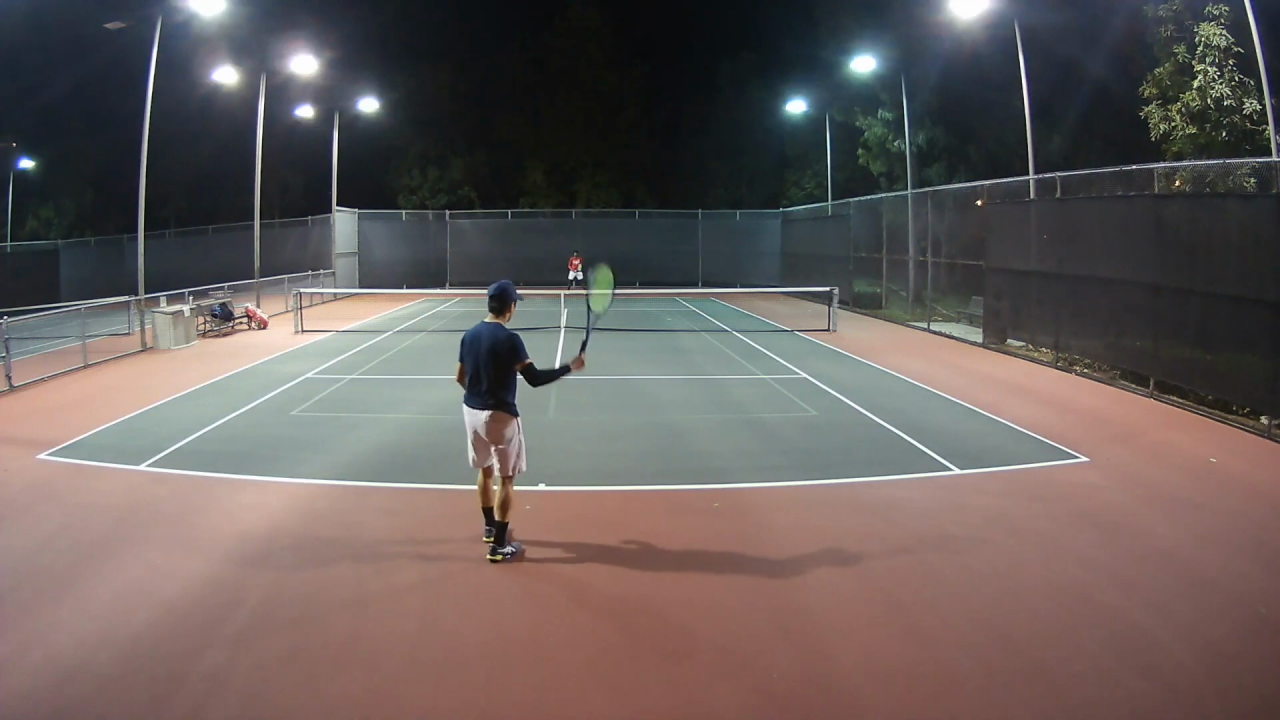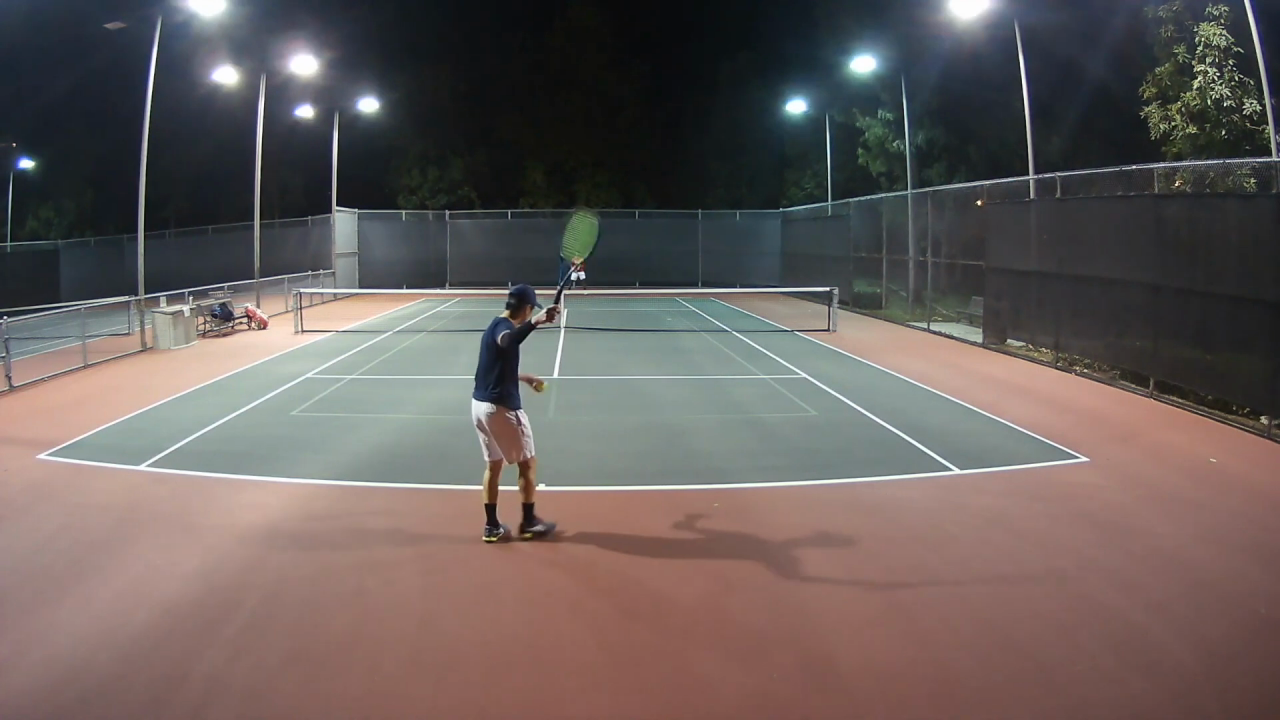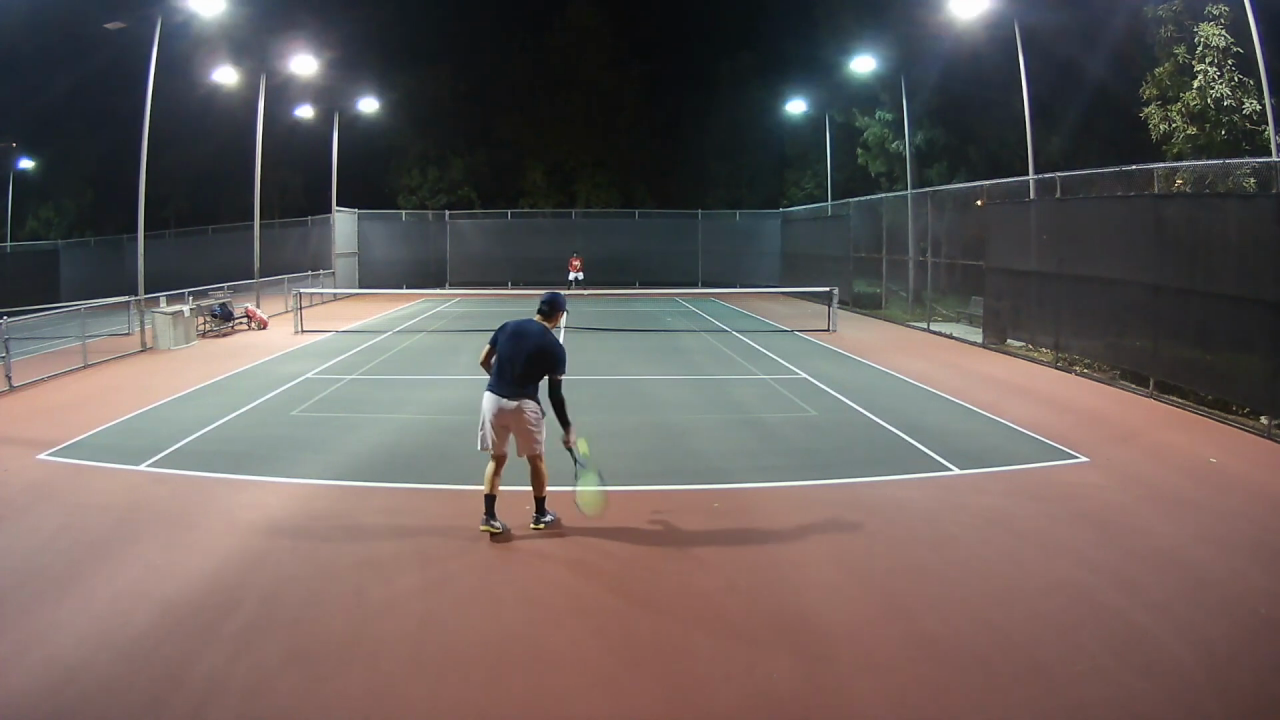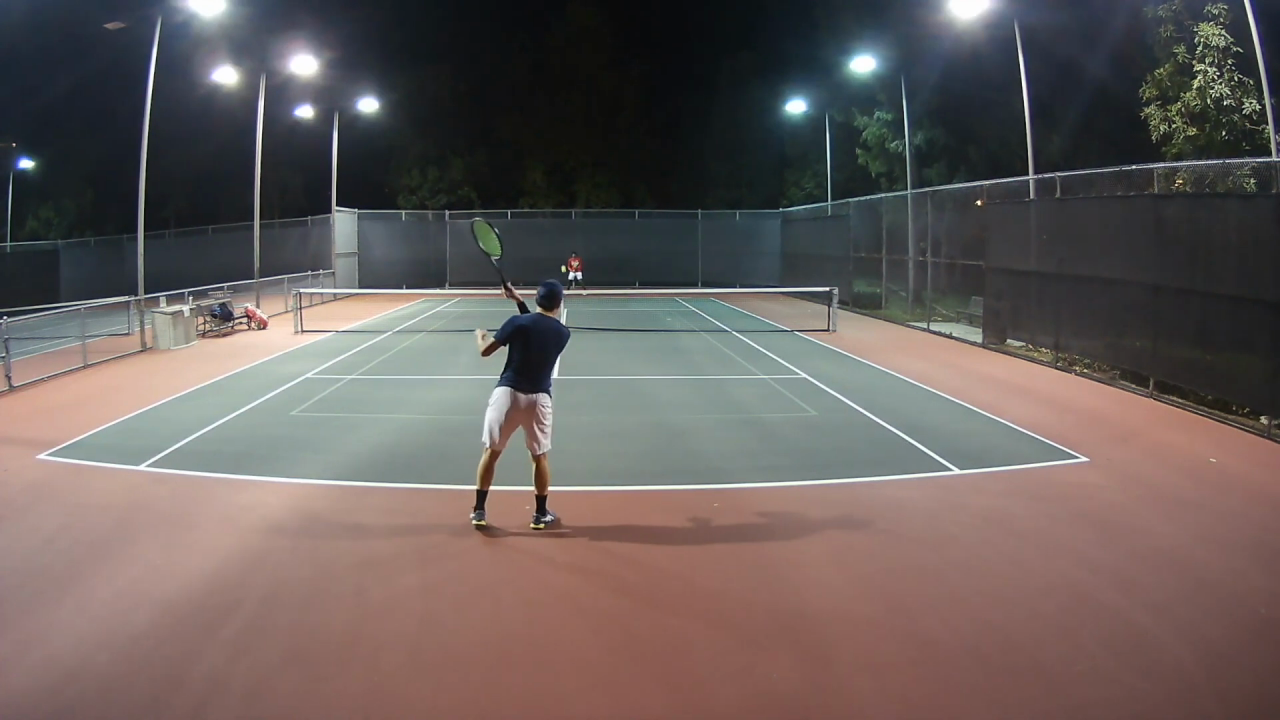
dt=0.4s
person 1, frame 1
left shoulder: (469, 335)
right shoulder: (509, 339)
left elbow: (461, 378)
right elbow: (534, 378)
right wrist: (569, 367)
left hip: (472, 411)
right hip: (500, 415)
left knee: (485, 471)
right knee: (506, 479)
left ankle: (490, 526)
right ankle: (499, 544)
person 1, frame 2
left shoulder: (497, 326)
right shoulder: (503, 326)
right elbow: (508, 343)
left wrist: (524, 377)
right wrist: (535, 322)
left hip: (480, 404)
right hip: (501, 408)
left knee: (494, 465)
right knee: (527, 464)
left ankle: (492, 526)
right ankle: (529, 522)
person 1, frame 3
left shoulder: (509, 327)
right shoulder: (554, 347)
left elbow: (484, 361)
right elbow: (555, 393)
right wrist: (567, 429)
left hip: (492, 399)
right hip: (523, 404)
left knee: (497, 458)
right knee: (536, 459)
left ankle: (489, 516)
right ankle: (540, 514)
person 1, frame 4
left shoulder: (518, 322)
right shoulder: (563, 333)
left elbow: (485, 351)
left wrist: (479, 336)
right wrist: (519, 300)
left hip: (507, 393)
right hip: (539, 398)
left knee: (491, 452)
right knee: (540, 457)
left ankle: (479, 511)
right ankle: (541, 514)
